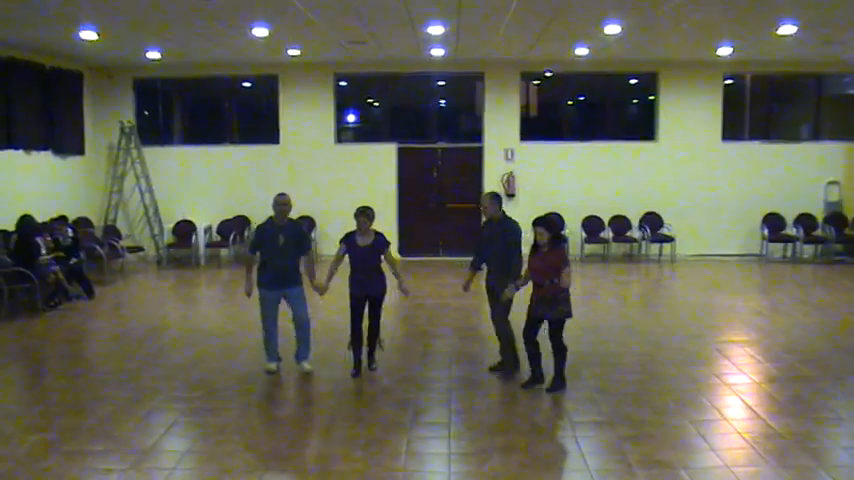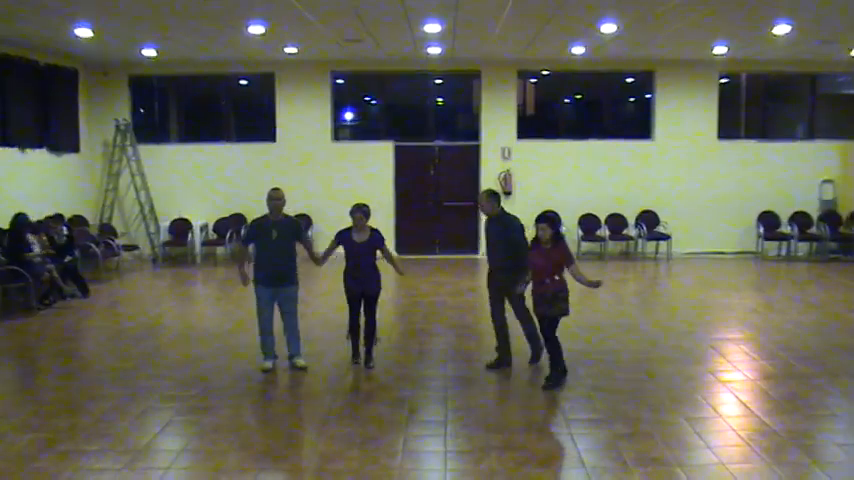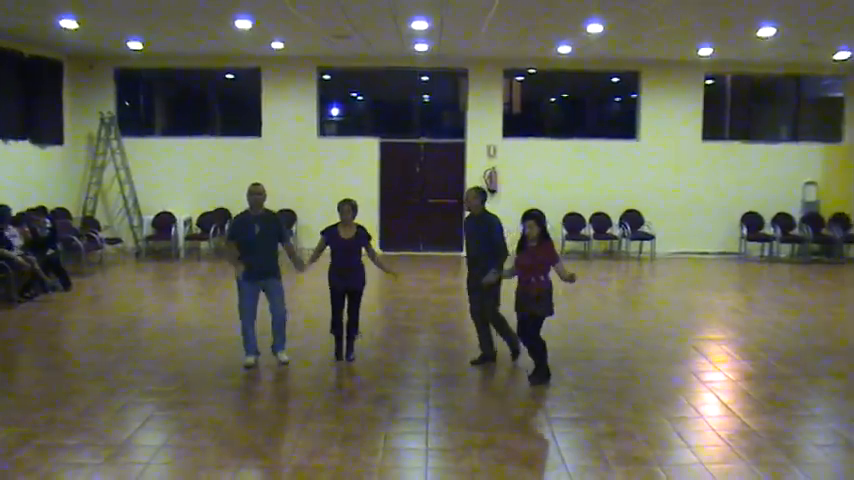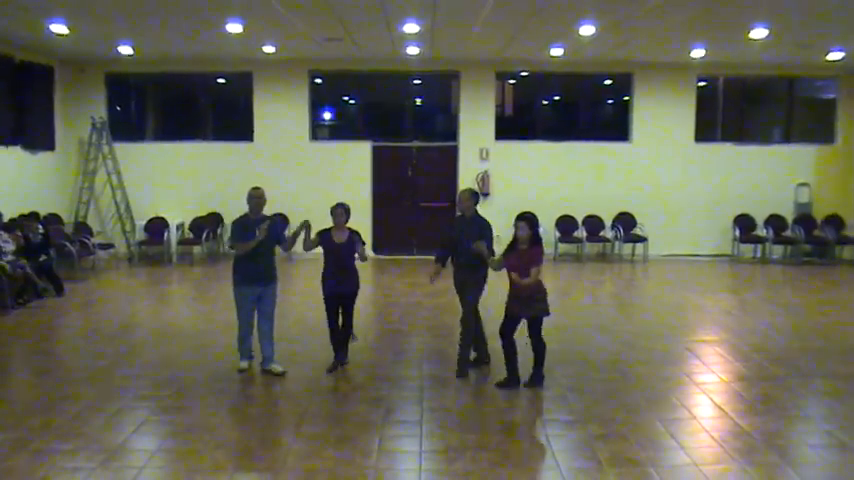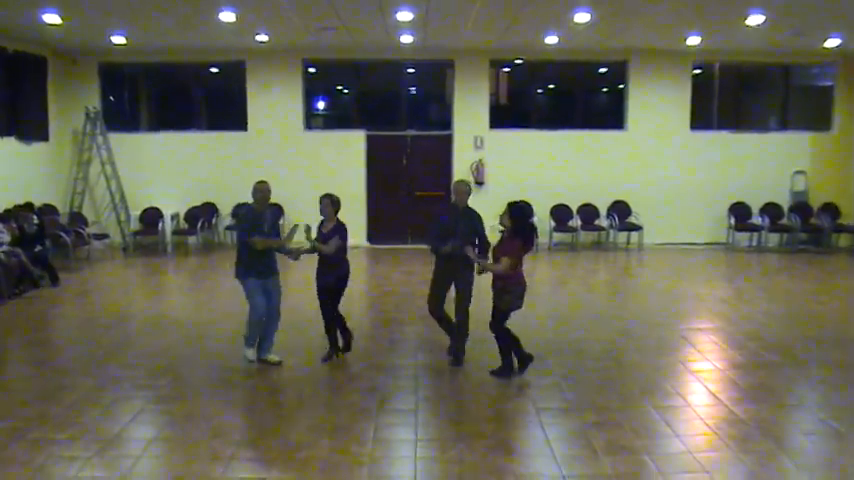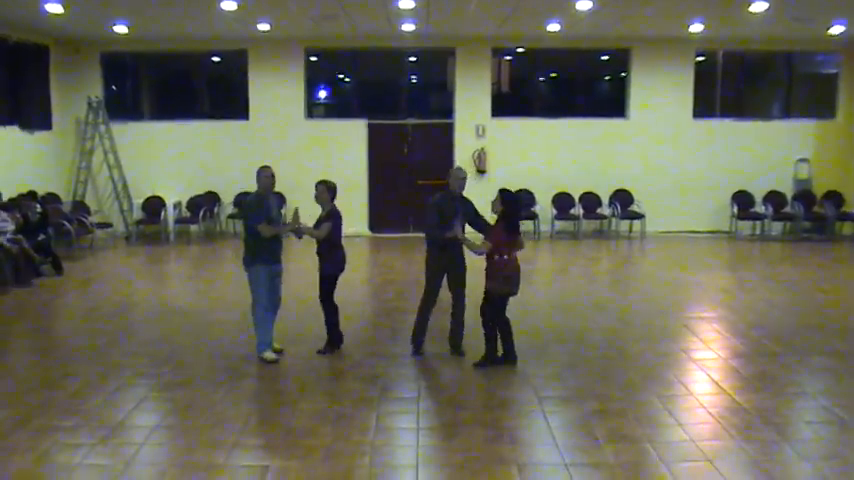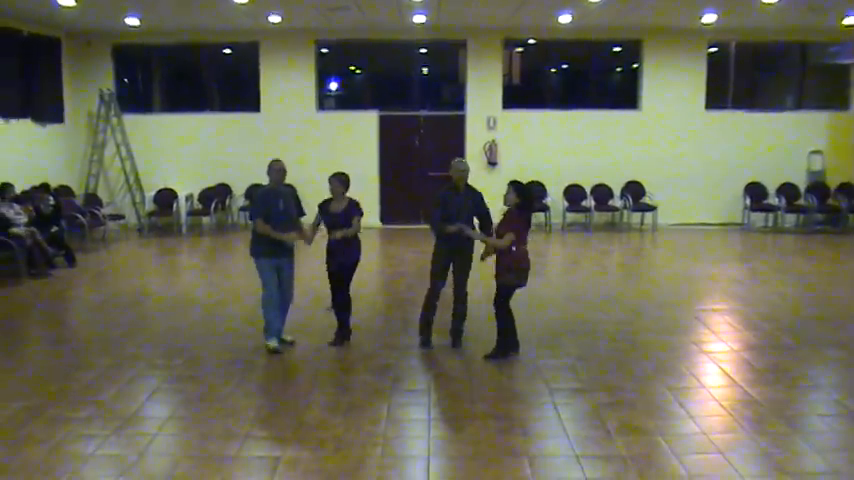
dt=0.3s
person 1, frame 1
left shoulder: (298, 229)
right shoulder: (263, 229)
left elbow: (307, 257)
right elbow: (251, 255)
left wrist: (312, 280)
right wrist: (248, 280)
left hip: (293, 283)
right hip: (268, 283)
left knee: (302, 319)
right knee: (269, 324)
left ankle: (303, 358)
right ankle: (272, 359)
person 1, frame 2
left shoulder: (292, 224)
right shoulder: (257, 224)
left elbow: (305, 241)
right elbow: (243, 246)
left wrist: (314, 257)
right wrist: (241, 269)
left hip: (288, 281)
right hip: (263, 282)
left knee: (290, 319)
right knee: (265, 321)
left ankle: (295, 355)
right ankle: (269, 357)
person 1, frame 3
left shoulder: (274, 219)
right shoulder: (239, 221)
left elbow: (286, 243)
right elbow: (230, 245)
left wrist: (296, 260)
right wrist: (236, 265)
left hip: (271, 274)
right hip: (247, 276)
left knee: (279, 312)
right knee: (247, 317)
left ankle: (279, 348)
right ankle: (251, 353)
person 1, frame 4
left shoulder: (272, 223)
right shoulder: (239, 224)
left elbow: (285, 245)
right elbow: (239, 250)
left wrist: (297, 232)
right wrist: (259, 237)
left hip: (268, 280)
right hip: (245, 281)
left knee: (267, 321)
right knee: (245, 321)
left ankle: (268, 362)
right ankle: (245, 358)
person 1, frame 5
left shoulder: (272, 216)
right shoulder: (246, 217)
right elbow: (259, 244)
left wrist: (289, 252)
right wrist: (284, 241)
left hip: (270, 273)
right hip: (249, 273)
left knee: (274, 312)
right knee: (259, 309)
left ankle: (265, 351)
right ankle: (250, 344)
person 1, frame 6
left shoulder: (273, 200)
right shoulder: (253, 202)
right elbow: (265, 231)
left wrist: (289, 226)
right wrist: (289, 226)
left hip: (274, 259)
right hip: (257, 261)
left knee: (274, 302)
right knee: (262, 303)
left ankle: (266, 340)
right ankle: (263, 348)
person 1, frame 7
left shoulder: (291, 194)
right shoulder: (261, 196)
left elbow: (296, 221)
right elbow: (259, 226)
left wrist: (302, 233)
right wrist: (283, 236)
left hip: (285, 253)
right hip: (265, 254)
left knee: (286, 294)
right knee: (271, 294)
left ankle: (278, 332)
right ankle: (270, 336)
person 2, frame 1
left shoulder: (511, 227)
right shoulder: (487, 225)
left elbow: (516, 257)
right elbow: (480, 251)
left wrist: (511, 285)
right wrist: (471, 275)
left hip: (507, 279)
right hip: (492, 276)
left knee: (501, 318)
right knee: (497, 318)
left ankle: (511, 363)
right ankle: (507, 360)
person 2, frame 2
left shoulder: (512, 223)
right shoulder: (489, 222)
left elbow: (523, 252)
left wrist: (523, 279)
left hip: (512, 275)
right hip: (495, 274)
left knee: (521, 313)
right knee: (497, 315)
left ankle: (536, 349)
right ankle: (503, 356)
person 2, frame 3
left shoulder: (491, 222)
right shoulder: (469, 221)
left elbow: (501, 251)
left wrist: (495, 272)
left hip: (490, 273)
right hip: (473, 273)
left knee: (491, 313)
right knee: (476, 312)
left ankle: (513, 343)
right ankle: (487, 352)
person 2, frame 4
left shoulder: (483, 225)
right shoulder: (457, 223)
left elbow: (489, 253)
right elbow: (447, 246)
left wrist: (483, 251)
right wrist: (438, 265)
left hip: (476, 276)
right hip: (459, 274)
left knee: (467, 317)
right knee: (471, 315)
left ankle: (463, 363)
right ankle: (482, 355)
person 2, frame 5
left shoulder: (474, 217)
right shoulder: (444, 214)
left elbow: (483, 243)
right elbow: (435, 240)
left wrist: (482, 260)
right wrist: (443, 248)
left hip: (464, 268)
right hip: (443, 265)
left knee: (462, 309)
right knee: (434, 306)
left ankle: (458, 352)
right ankle: (455, 336)
person 2, frame 6
left shoulder: (466, 204)
right shoulder: (437, 202)
left elbow: (480, 223)
right elbow: (430, 231)
right wrist: (448, 234)
left hip: (456, 255)
right hip: (436, 255)
left knee: (459, 298)
right knee: (429, 298)
left ankle: (456, 342)
right ankle: (417, 342)
person 2, frame 7
left shoulder: (475, 196)
right shoulder: (443, 195)
left elbow: (485, 220)
right elbow: (434, 223)
right wrist: (449, 228)
left hip: (465, 248)
right hip: (443, 247)
left knee: (460, 292)
right knee: (435, 290)
left ankle: (456, 334)
right ankle: (425, 333)
person 3, frame 1
left shoulder: (559, 252)
right shoulder: (535, 250)
left elbow: (566, 280)
right elbow: (529, 274)
left wrist: (564, 283)
right wrist: (515, 287)
left hip: (557, 299)
right hip: (538, 298)
left knee: (555, 339)
right knee: (528, 335)
left ankle: (559, 379)
right ankle: (536, 375)
person 3, frame 2
left shoulder: (561, 249)
right shoulder: (534, 246)
left elbow: (576, 274)
left wrist: (591, 283)
left hip: (555, 296)
right hip: (539, 294)
left knee: (549, 334)
right knee: (547, 334)
left ankle: (557, 374)
right ankle: (558, 371)
person 3, frame 3
left shoulder: (547, 247)
right shoulder: (522, 246)
left elbow: (561, 271)
right elbow: (516, 270)
left wrist: (569, 278)
left hip: (540, 295)
right hip: (523, 294)
left knee: (532, 333)
right knee: (524, 332)
left ankle: (543, 372)
right ankle: (540, 366)
person 3, frame 4
left shoulder: (535, 250)
right shoulder: (512, 247)
left elbow: (534, 278)
right elbow: (497, 265)
left wrist: (522, 281)
right wrist: (485, 253)
left hip: (534, 298)
right hip: (515, 297)
left knee: (534, 336)
right knee: (506, 333)
left ankle: (537, 375)
right ankle: (512, 376)
person 3, frame 5
left shoulder: (515, 242)
right shoulder: (507, 237)
left elbow: (501, 268)
left wrist: (476, 259)
right wrist: (484, 263)
left hip: (511, 288)
right hip: (502, 287)
left knee: (497, 325)
right knee: (498, 325)
left ankle: (522, 356)
right ankle: (507, 365)
person 3, frame 6
left shoulder: (500, 227)
right shoulder: (509, 225)
left elbow: (481, 250)
right elbow: (520, 245)
left wrist: (462, 237)
left hip: (502, 274)
right hip: (506, 272)
left knee: (487, 312)
right knee: (498, 314)
left ankle: (491, 355)
right ankle: (508, 355)
person 3, frame 7
left shoulder: (517, 218)
right shoulder: (511, 215)
left elbow: (503, 243)
left wrist: (477, 236)
right wrist: (490, 250)
left hip: (514, 266)
right hip: (508, 265)
left knee: (500, 303)
right knee: (502, 303)
left ankle: (502, 347)
right ankle: (511, 343)
person 4, frame 1
left shoulder: (380, 239)
right shoulder: (349, 238)
left elbow: (391, 261)
right elbow: (337, 260)
left wrist: (400, 282)
right wrist: (326, 282)
left hip: (377, 285)
right hip: (357, 286)
left knee: (374, 322)
right knee: (356, 323)
left ankle: (371, 357)
right ankle: (357, 362)
person 4, frame 2
left shoulder: (375, 235)
right shoulder: (344, 234)
left elbow: (386, 253)
right elbow: (330, 250)
left wrist: (397, 267)
right wrist: (321, 261)
left hip: (371, 281)
right hip: (352, 281)
left knee: (370, 318)
right knee: (354, 317)
left ankle: (369, 355)
right ankle: (355, 351)
person 4, frame 3
left shoulder: (361, 232)
right shoulder: (330, 231)
left elbow: (371, 254)
right elbow: (318, 251)
left wrist: (385, 268)
right wrist: (309, 262)
left hip: (356, 278)
right hip: (336, 277)
left knee: (353, 314)
right knee: (337, 313)
left ankle: (350, 347)
right ankle: (338, 346)
person 4, frame 4
left shoulder: (354, 235)
right shoulder: (324, 234)
left elbow: (363, 258)
right elbow: (307, 248)
left wrist: (360, 251)
right wrist: (307, 232)
left hip: (349, 281)
right hip: (330, 281)
left knee: (347, 319)
right knee: (332, 320)
left ankle: (344, 352)
right ankle: (337, 357)
person 4, frame 5
left shoulder: (340, 228)
right shoulder: (322, 224)
left elbow: (329, 250)
right elbow: (318, 248)
left wrist: (311, 240)
right wrist: (302, 251)
left hip: (338, 273)
right hip: (323, 272)
left knee: (332, 310)
right knee: (325, 311)
left ankle: (346, 335)
right ankle: (333, 346)
person 4, frame 6
left shoulder: (332, 213)
right shoulder: (325, 211)
left elbow: (319, 234)
left wrist: (300, 226)
right wrist: (302, 229)
left hip: (333, 260)
right hip: (327, 260)
left knee: (326, 299)
right knee: (326, 298)
left ankle: (333, 342)
right ankle: (336, 336)
person 4, frame 7
left shoulder: (353, 205)
right shoulder: (325, 204)
left elbow: (356, 228)
right elbow: (315, 224)
left wrist: (342, 233)
right wrist: (311, 234)
left hip: (350, 252)
right hip: (333, 251)
left knee: (343, 289)
right knee: (335, 289)
left ankle: (344, 332)
right ankle: (342, 327)
